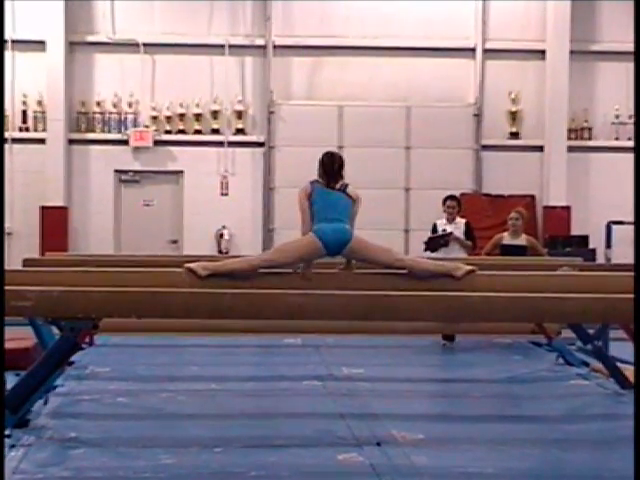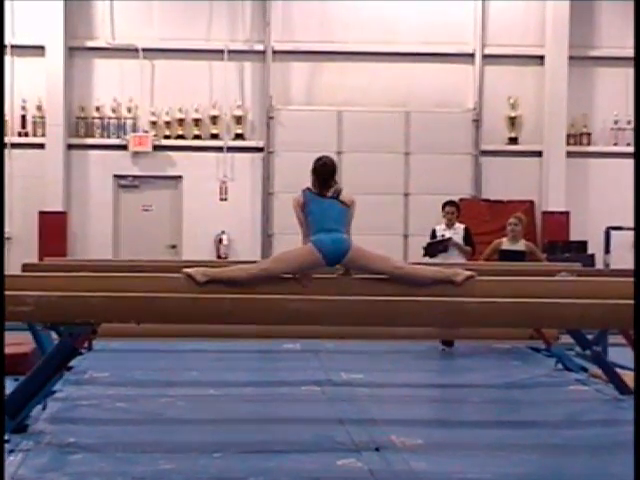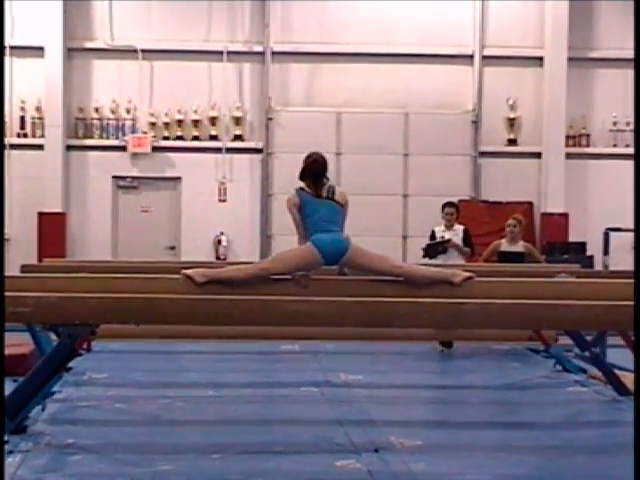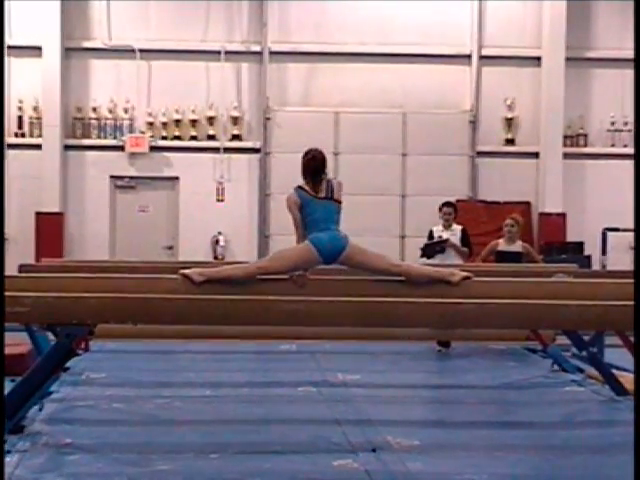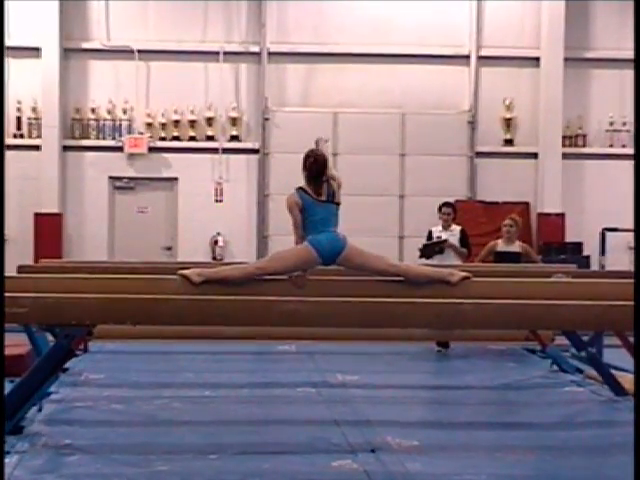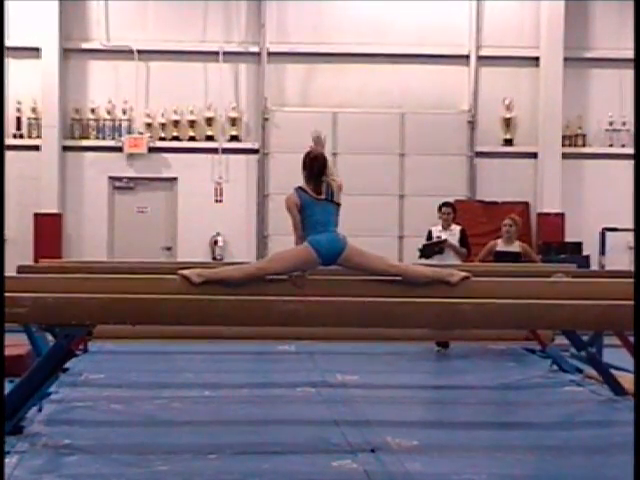
dt=0.2s
person 1, frame 1
left shoulder: (308, 189)
right shoulder: (353, 194)
left elbow: (306, 225)
left wrist: (305, 260)
right wrist: (349, 260)
left hip: (320, 236)
right hip: (345, 237)
left knee: (263, 260)
right knee: (399, 261)
left ankle: (207, 267)
right ankle: (454, 268)
person 1, frame 2
left shoulder: (301, 198)
right shoulder: (347, 199)
left wrist: (304, 268)
right wrist: (346, 265)
left hip: (320, 247)
right hip: (343, 246)
left knee: (262, 269)
right knee: (399, 269)
left ankle: (205, 273)
right ankle: (454, 274)
person 1, frame 3
left shoulder: (295, 198)
right shoulder: (340, 195)
left elbow: (302, 235)
left wrist: (303, 267)
left hip: (318, 247)
right hip: (342, 245)
left knee: (262, 268)
right knee: (396, 268)
left ankle: (204, 274)
right ankle: (452, 274)
person 1, frame 4
left shoulder: (294, 197)
right shoulder: (336, 187)
left elbow: (300, 234)
left wrist: (300, 266)
left hip: (316, 246)
right hip: (340, 243)
left knee: (259, 267)
right knee: (395, 267)
left ankle: (202, 274)
right ankle: (450, 274)
person 1, frame 5
left shoulder: (295, 198)
right shoulder: (336, 186)
left elbow: (299, 235)
right elbow: (329, 173)
left wrist: (299, 267)
right wrist: (323, 153)
left hip: (314, 248)
right hip: (339, 245)
left knee: (257, 268)
right knee: (395, 267)
left ankle: (201, 274)
right ankle: (450, 274)
person 1, frame 6
left shoulder: (294, 197)
right shoulder: (336, 186)
left elbow: (299, 235)
left wrist: (299, 266)
right wrist: (321, 148)
left hip: (315, 248)
right hip: (338, 245)
left knee: (258, 270)
right knee: (394, 269)
left ankle: (201, 275)
right ankle: (449, 275)
person 2, frame 1
left shoulder: (465, 224)
right shoulder: (437, 225)
left elbow: (472, 246)
right elbow: (431, 248)
left wrist: (457, 239)
left ankle: (449, 334)
right ankle: (446, 334)
person 2, frame 2
left shoulder: (464, 229)
right shoulder: (436, 230)
left elbow: (471, 252)
right elbow: (430, 253)
left wrist: (456, 244)
left ankle: (448, 339)
right ankle: (445, 339)
person 2, frame 3
left shoulder: (463, 231)
right shoulder: (435, 231)
left elbow: (470, 253)
right elbow: (429, 254)
left wrist: (456, 245)
right wrist: (438, 248)
left ankle: (446, 340)
right ankle: (444, 340)
person 2, frame 4
left shoulder: (461, 230)
right shoulder: (433, 231)
left elbow: (468, 253)
right elbow: (427, 254)
left wrist: (454, 245)
right wrist: (435, 249)
left ankle: (444, 340)
right ankle: (442, 340)
person 2, frame 5
left shoulder: (460, 231)
right shoulder: (432, 231)
left elbow: (467, 254)
left wrist: (452, 246)
left ankle: (443, 341)
right ankle: (441, 340)
person 2, frame 6
left shoulder: (460, 231)
right shoulder: (432, 231)
left elbow: (466, 254)
left wrist: (452, 246)
left ankle: (443, 340)
right ankle: (441, 340)
